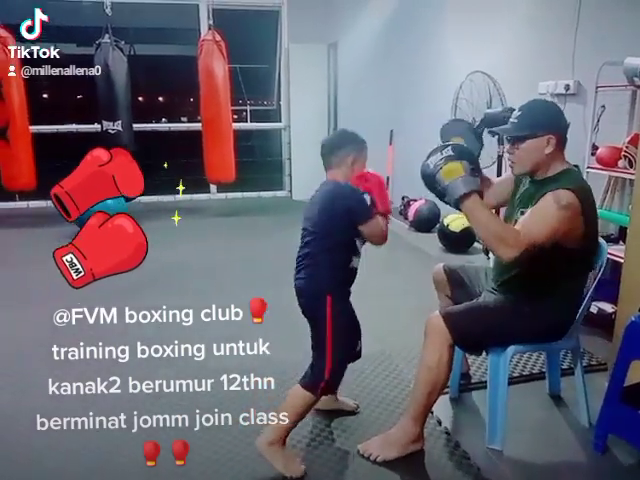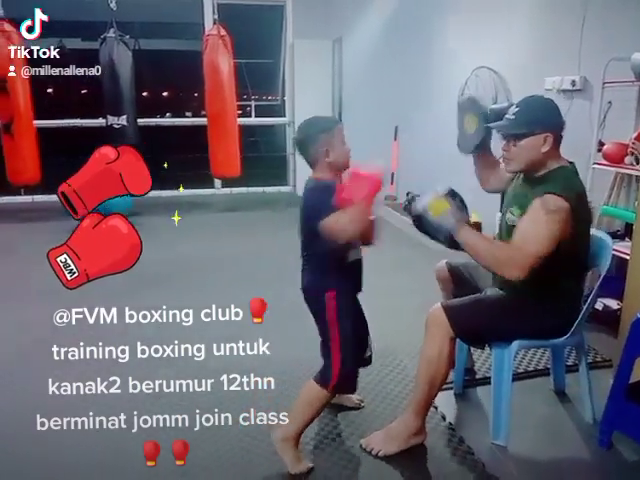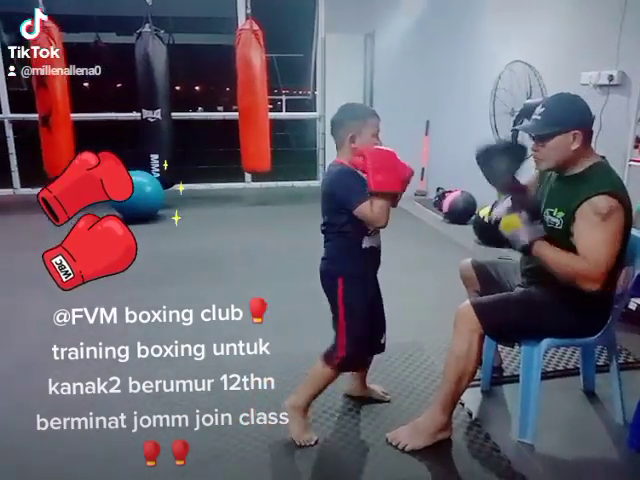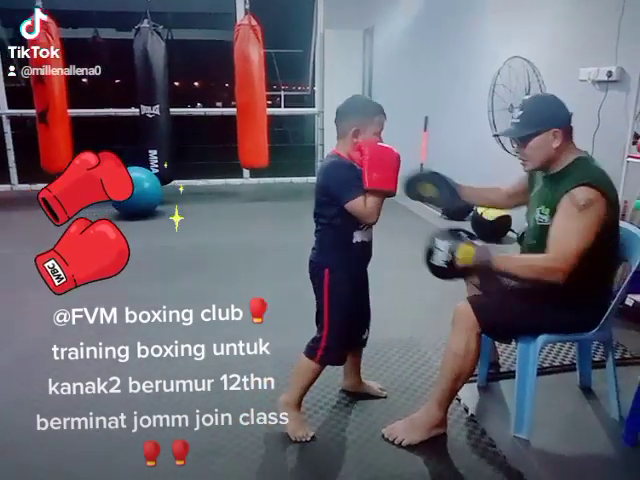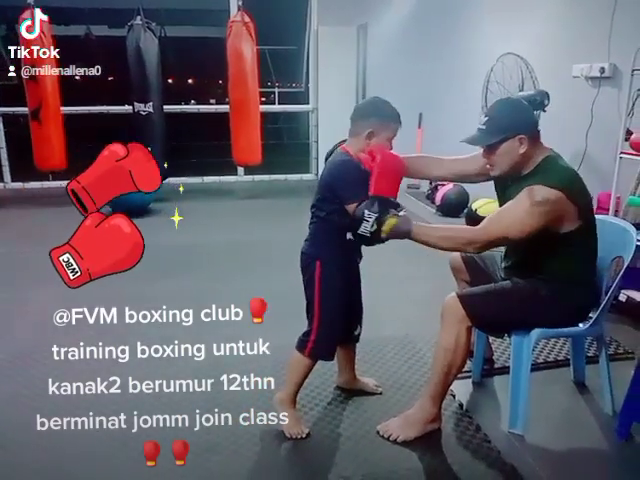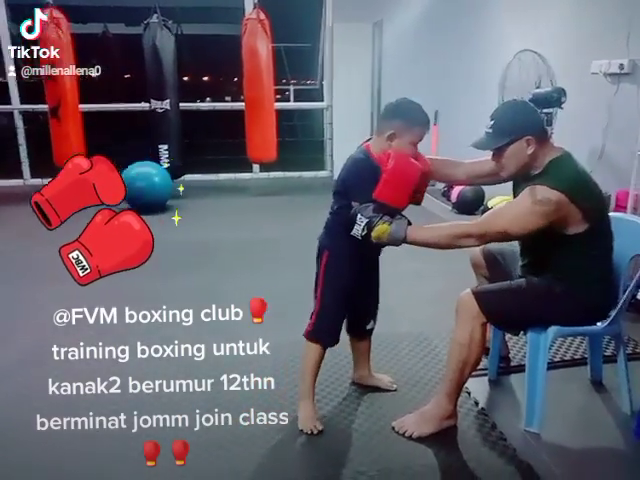
dt=0.4s
person 1, frame 1
left shoulder: (565, 196)
right shoulder: (532, 176)
left elbow: (510, 246)
right elbow: (491, 195)
left wrist: (462, 194)
left hip: (541, 309)
right hip: (510, 285)
left knee: (438, 325)
right knee: (443, 275)
left ankle: (410, 432)
right ankle: (456, 362)
person 1, frame 2
left shoulder: (556, 197)
right shoulder: (529, 170)
left elbow: (514, 265)
right elbow: (492, 182)
left wrist: (455, 226)
right wrist: (478, 147)
left hip: (543, 306)
right hip: (514, 284)
left knee: (439, 317)
right knee: (446, 272)
left ankle: (411, 425)
right ankle: (460, 357)
person 1, frame 3
left shoulder: (601, 198)
right shoulder: (557, 170)
left elbow: (592, 278)
right elbow: (534, 202)
left wrist: (530, 241)
left hip: (574, 304)
right hip: (538, 279)
left knee: (468, 316)
right knee: (471, 270)
left ankle: (438, 420)
right ankle: (487, 358)
person 1, frame 4
left shoulder: (583, 192)
right shoulder: (546, 168)
left elbow: (556, 269)
right elbow: (505, 197)
left wrist: (487, 258)
left hip: (574, 300)
right hip: (543, 279)
left knee: (467, 313)
right knee: (474, 270)
left ankle: (433, 416)
person 1, frame 5
left shoulder: (547, 190)
right shoulder: (512, 162)
left elbow: (478, 239)
right elbow: (441, 167)
left wrist: (404, 227)
left hip: (561, 294)
right hip: (530, 269)
left knee: (456, 307)
right knee: (461, 263)
left ankle: (427, 412)
person 1, frame 6
left shoulder: (551, 192)
right shoulder: (533, 162)
left elbow: (475, 233)
right elbow: (462, 171)
left wrist: (400, 232)
left hip: (577, 293)
right hip: (550, 268)
left knee: (470, 304)
right knee: (483, 258)
left ankle: (443, 409)
person 2, frame 1
left shoulder: (327, 194)
right shoulder: (347, 194)
right elbow: (378, 233)
left wrist: (370, 207)
right wrist: (380, 204)
left hip: (324, 285)
right hip: (322, 290)
left knee: (348, 342)
right knee: (325, 368)
left ankle: (328, 398)
right ankle: (273, 439)
person 2, frame 2
left shoulder: (331, 189)
right shoulder: (319, 193)
right elbow: (343, 231)
left wrist: (364, 224)
right wrist: (362, 198)
left hip: (341, 284)
right hip: (329, 290)
left knee: (357, 346)
right knee: (338, 367)
left ankle: (337, 393)
right ankle: (287, 435)
person 2, frame 3
left shoulder: (352, 174)
right shoulder: (342, 177)
left elbow: (373, 213)
right elbow: (378, 217)
left hip: (361, 268)
right hip: (344, 273)
left knee: (372, 330)
right knee: (346, 345)
left ankle: (359, 385)
right ankle: (297, 405)
person 2, frame 4
left shoulder: (352, 165)
right shoulder: (337, 169)
left elbow: (366, 207)
right elbow: (369, 214)
left wrist: (382, 175)
right wrist: (379, 177)
left hip: (352, 262)
right hip: (332, 266)
left knee: (357, 324)
right knee: (329, 337)
left ankle: (353, 380)
right ankle: (290, 403)
person 2, frame 5
left shoulder: (354, 162)
right shoulder: (345, 168)
left hip: (344, 255)
right hip: (324, 258)
left knee: (350, 320)
right knee: (320, 331)
left ankle: (347, 376)
right ankle: (286, 399)
person 2, frame 6
right shoulder: (361, 166)
left hip: (366, 251)
right hip: (339, 251)
left knee: (364, 314)
right knee: (325, 321)
left ankle: (362, 372)
right ankle: (305, 397)
